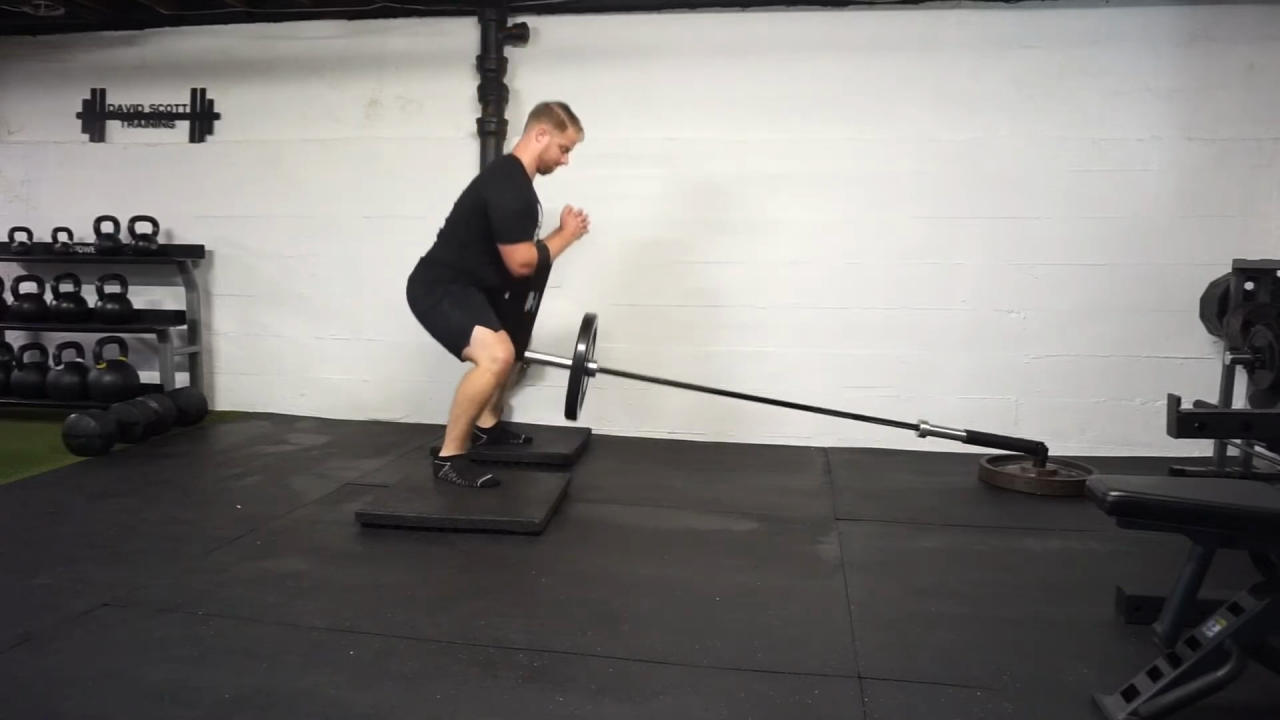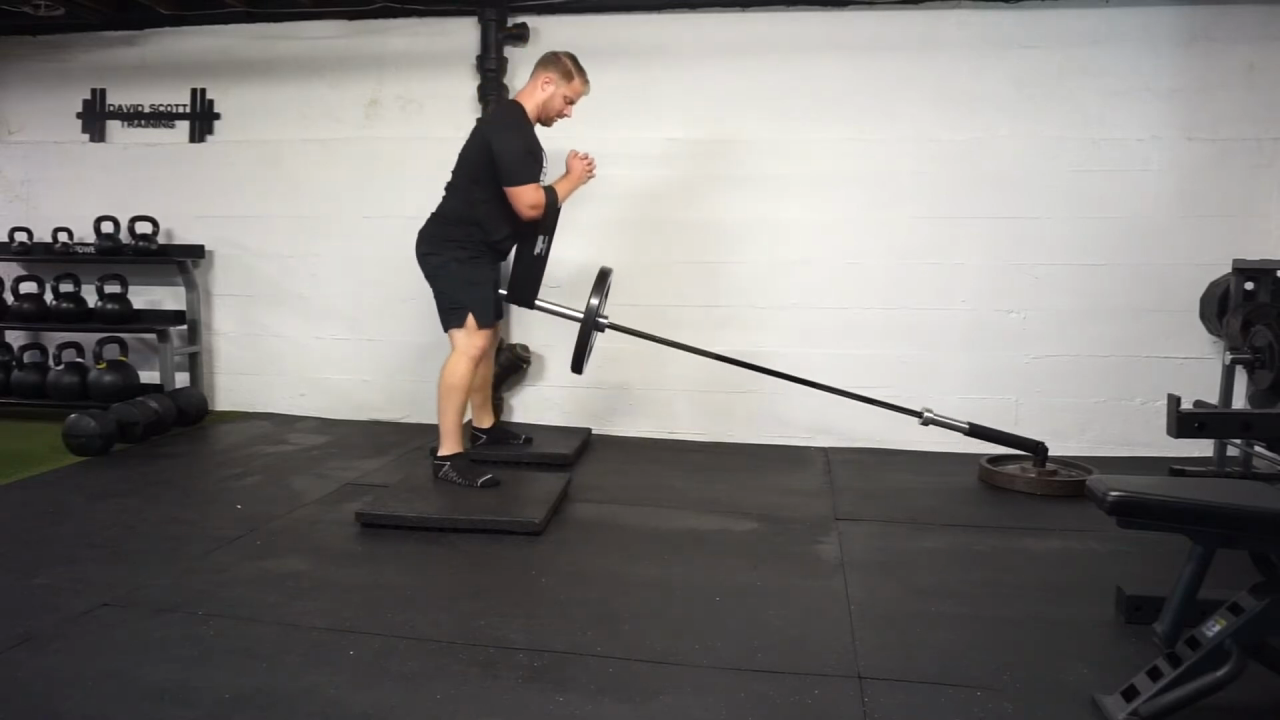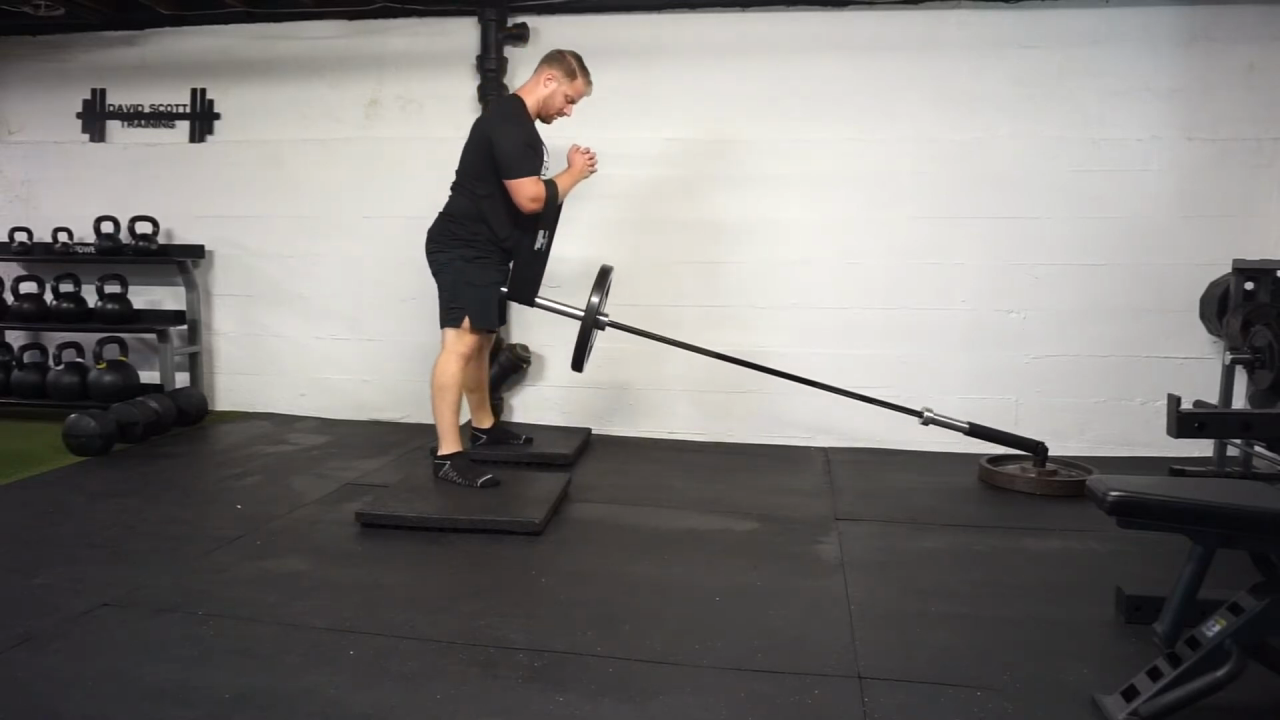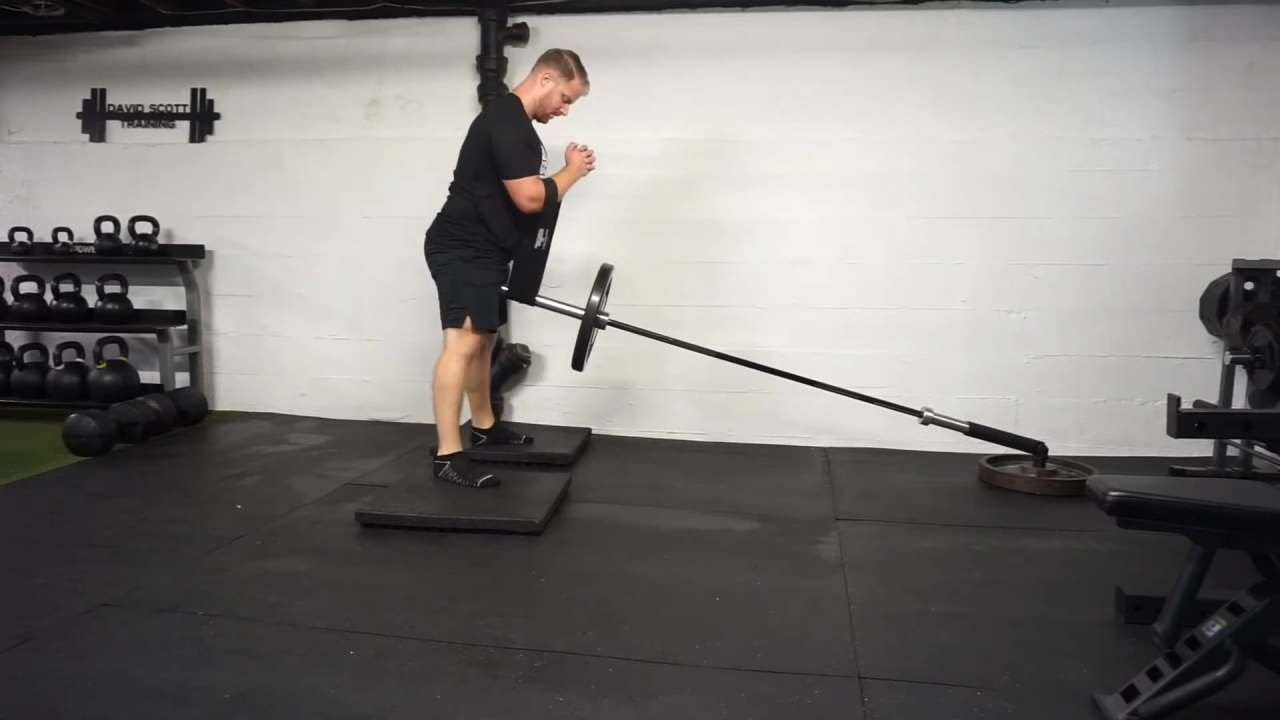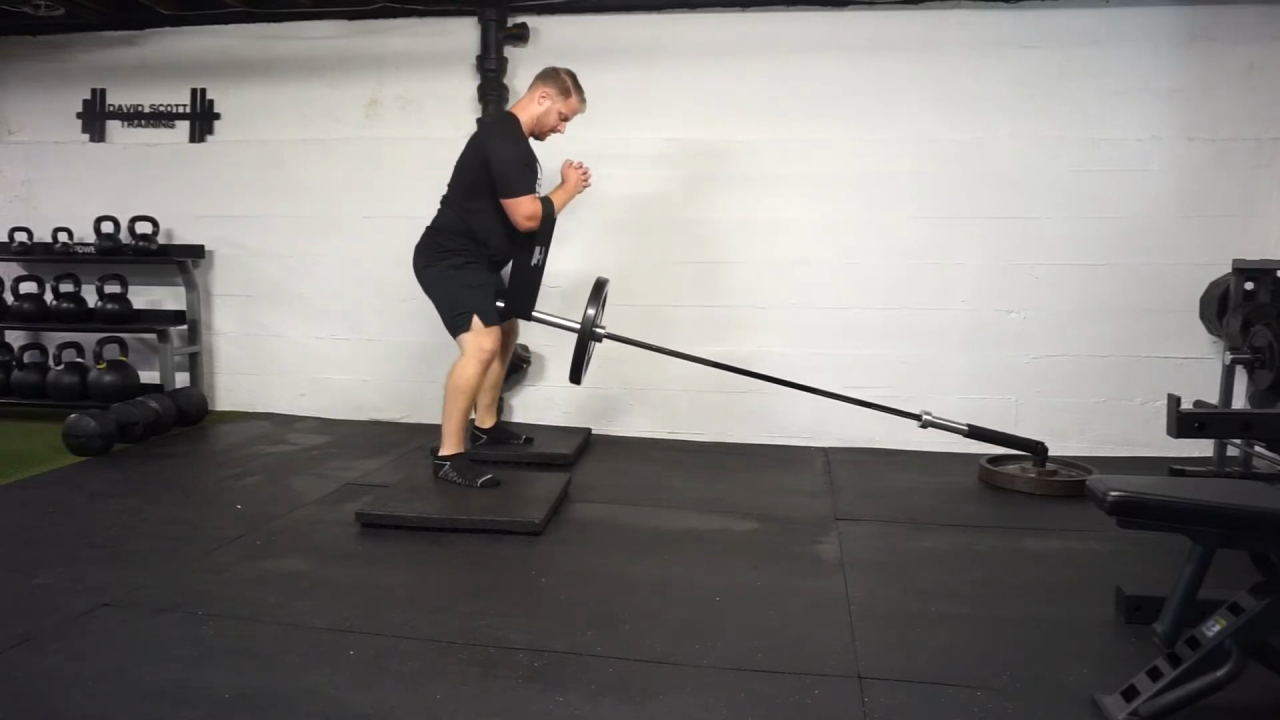
dt=0.4s
person 1, frame 1
left shoulder: (513, 179)
right shoulder: (508, 186)
left elbow: (518, 257)
right elbow: (521, 263)
left wrist: (562, 234)
right wrist: (567, 233)
left hip: (466, 283)
right hip: (439, 288)
left knee: (507, 345)
right knee: (497, 355)
left ankle: (485, 425)
right ankle: (450, 456)
person 1, frame 2
left shoulder: (513, 124)
right shoulder: (510, 129)
left elbow: (522, 202)
right elbow: (530, 205)
right wrist: (574, 178)
left hip: (473, 248)
right hip: (452, 250)
left knee: (486, 339)
right knee: (472, 344)
left ankle: (485, 427)
right ankle: (449, 456)
person 1, frame 3
left shoulder: (515, 120)
right shoulder: (509, 122)
left elbow: (525, 195)
right elbow: (530, 198)
right wrist: (575, 172)
left hip: (484, 250)
right hip: (464, 250)
left knee: (480, 342)
right knee: (461, 345)
left ankle: (484, 427)
right ankle: (448, 455)
person 1, frame 4
left shoulder: (512, 120)
right shoulder: (506, 121)
left elbow: (524, 195)
right elbow: (530, 197)
right wrist: (574, 169)
left hip: (483, 249)
right hip: (463, 250)
left knee: (482, 341)
right knee: (463, 344)
left ankle: (484, 427)
right ankle: (448, 455)
person 1, frame 5
left shoulder: (508, 136)
right shoulder: (505, 141)
left elbow: (519, 212)
right elbow: (526, 216)
right wrist: (570, 187)
left hip: (475, 257)
right hip: (449, 260)
left knee: (503, 333)
right knee: (482, 345)
left ankle: (486, 425)
right ankle: (449, 455)
